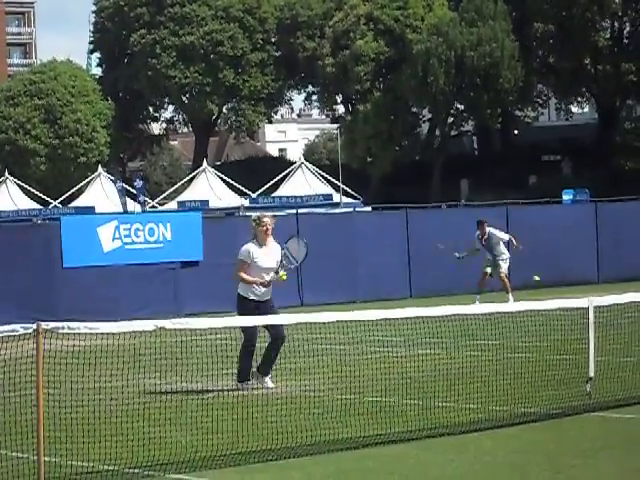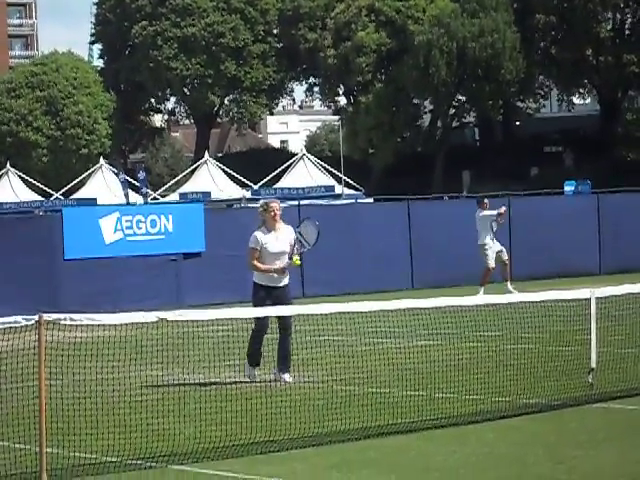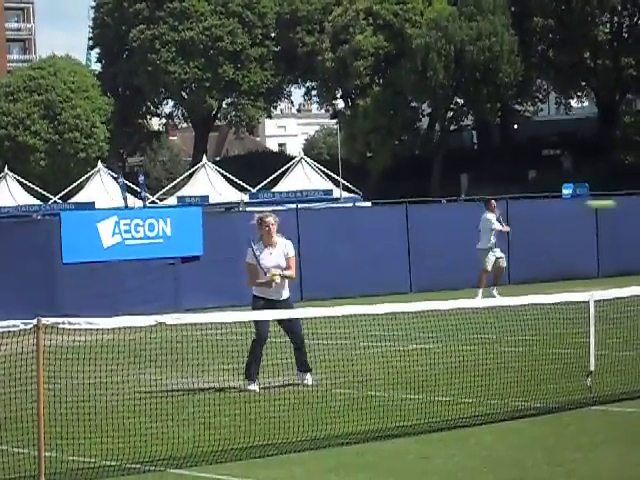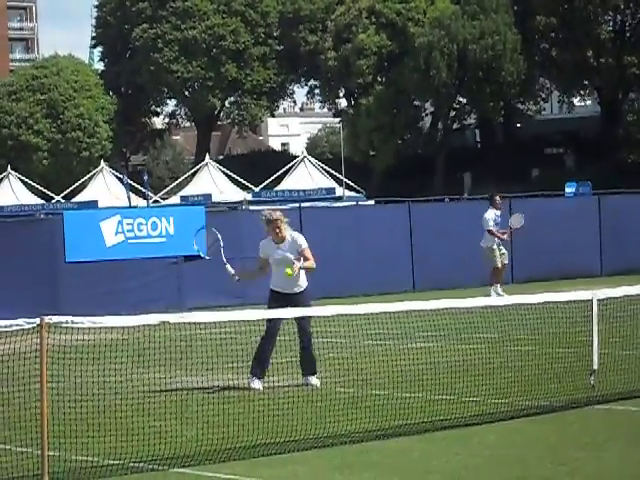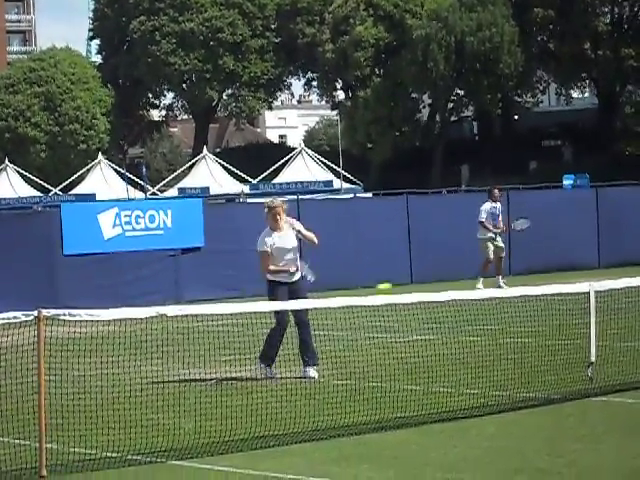
dt=0.4s
person 1, frame 1
left shoulder: (276, 248)
right shoulder: (248, 249)
right elbow: (239, 275)
right wrist: (258, 281)
left hip: (266, 300)
right hip: (247, 300)
left knee: (279, 336)
right knee: (250, 340)
left ankle: (262, 374)
right ankle: (243, 380)
person 1, frame 2
left shoulder: (288, 231)
right shoulder: (258, 236)
left elbow: (292, 255)
right elbow: (252, 264)
right wrist: (273, 269)
left hip: (282, 287)
right hip: (262, 287)
left knee: (286, 328)
right knee: (261, 327)
left ankle: (283, 371)
right ankle: (252, 365)
person 1, frame 3
left shoulder: (286, 245)
right shoulder: (254, 251)
left elbow: (292, 273)
right elbow: (251, 280)
left wrist: (279, 273)
right wrist: (264, 281)
left hip: (283, 299)
right hip: (261, 300)
left knee: (297, 335)
right knee: (261, 336)
left ankle: (304, 372)
right ankle: (251, 379)
person 1, frame 4
left shoulder: (296, 238)
right shoulder: (264, 245)
left elbow: (312, 263)
right elbow: (263, 268)
left wrist: (300, 265)
right wrist: (245, 275)
left hip: (299, 292)
right hip: (277, 293)
left knee: (305, 332)
right knee: (270, 333)
left ankle: (310, 374)
right ankle: (256, 376)
person 1, frame 5
left shoulder: (292, 226)
right shoulder: (265, 238)
left elbow: (314, 241)
right elbow: (266, 267)
left wrist: (298, 228)
right wrist: (286, 269)
left hip: (296, 281)
right hip: (277, 283)
left knee: (303, 322)
right knee: (282, 323)
left ankle: (309, 366)
right ankle: (266, 363)
